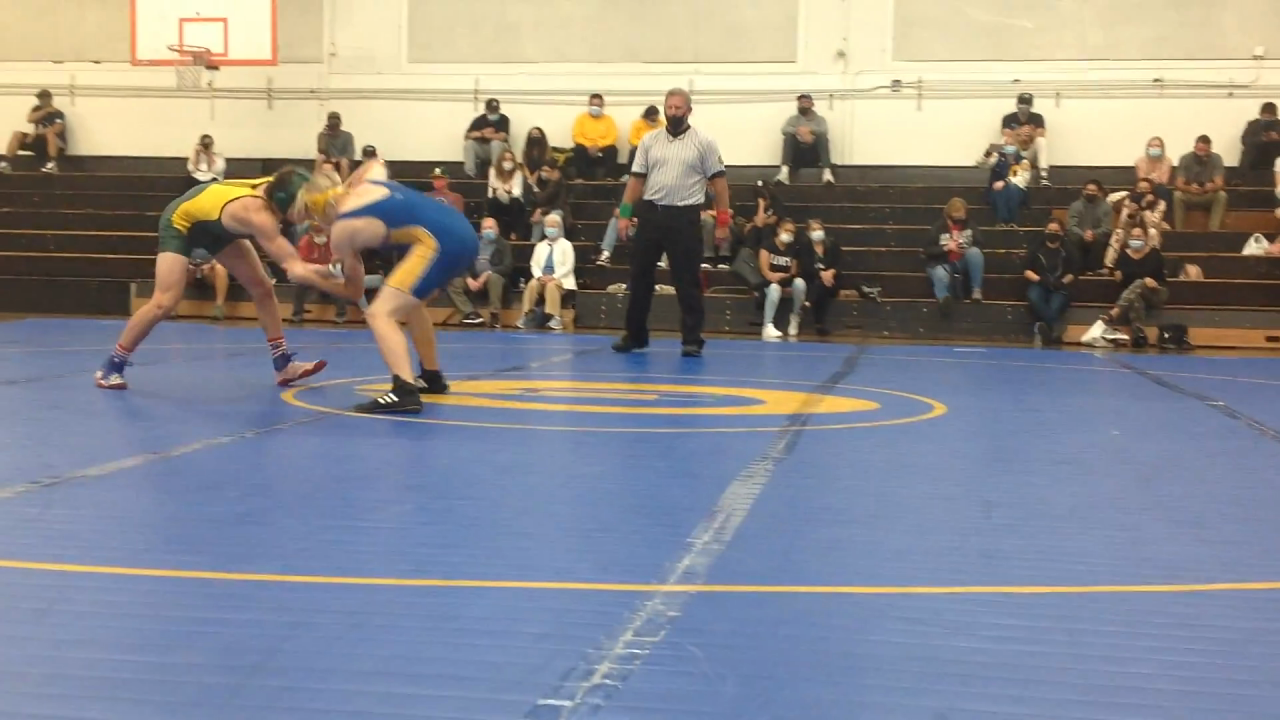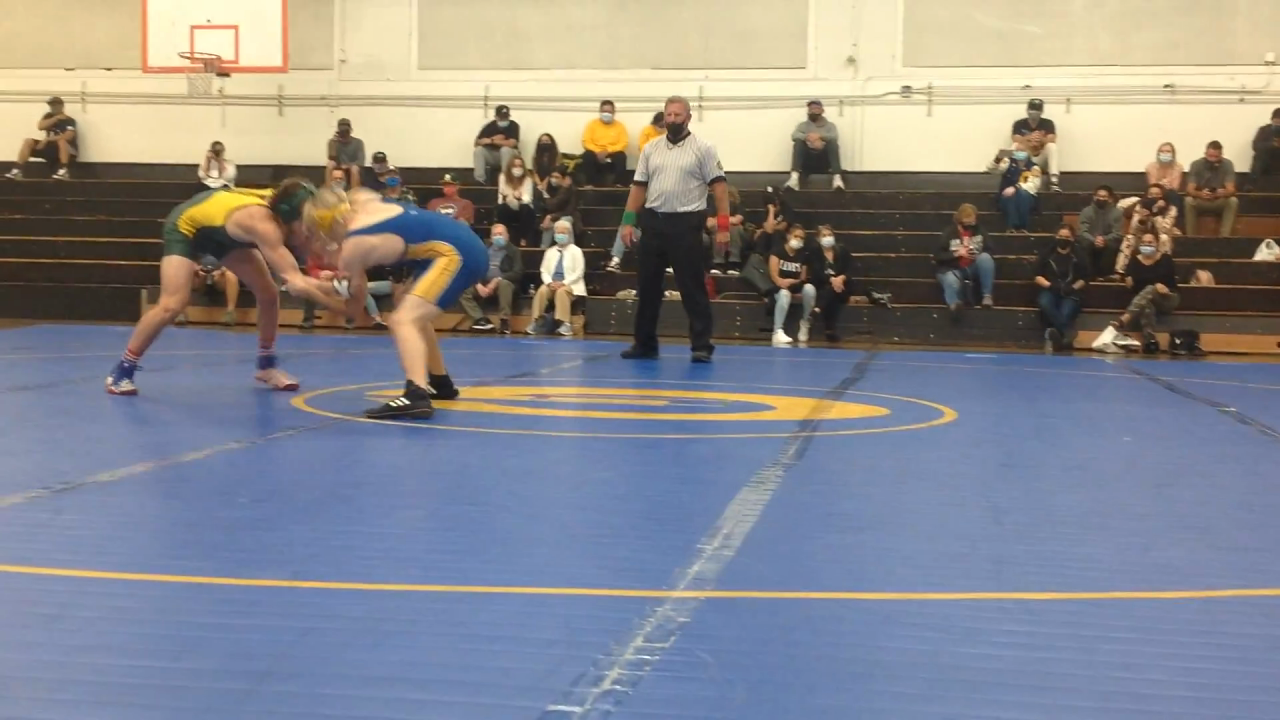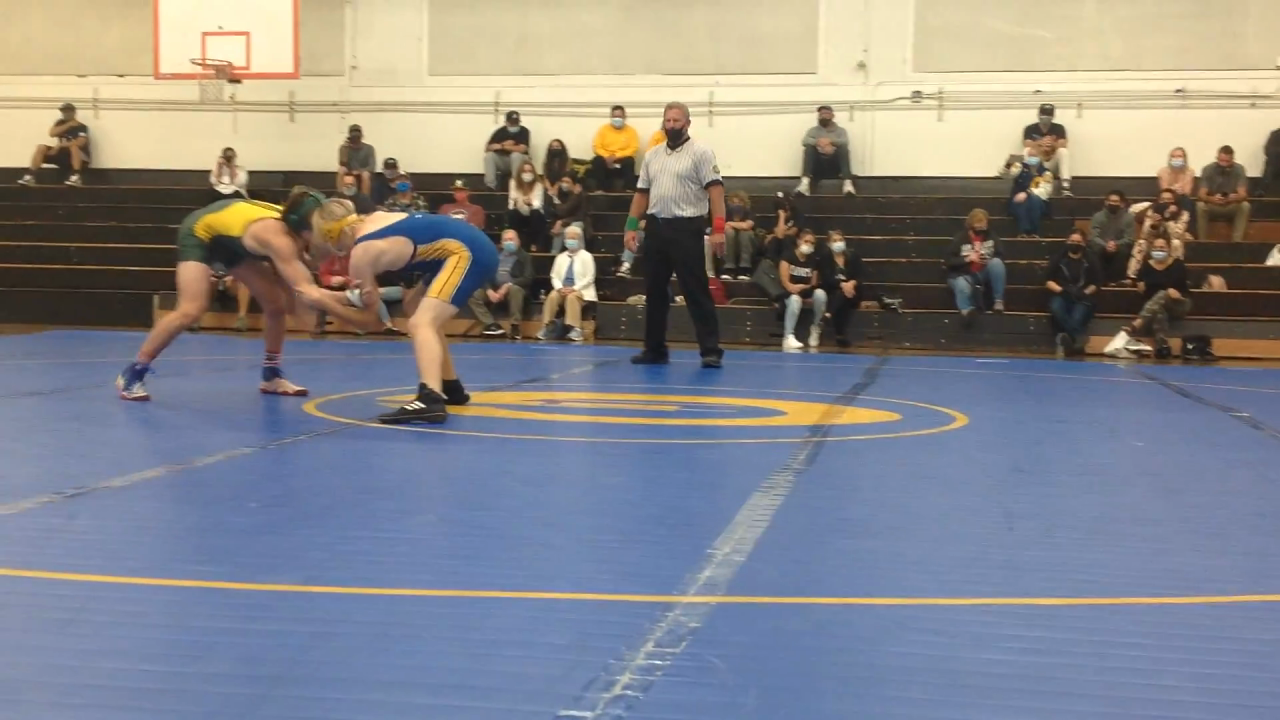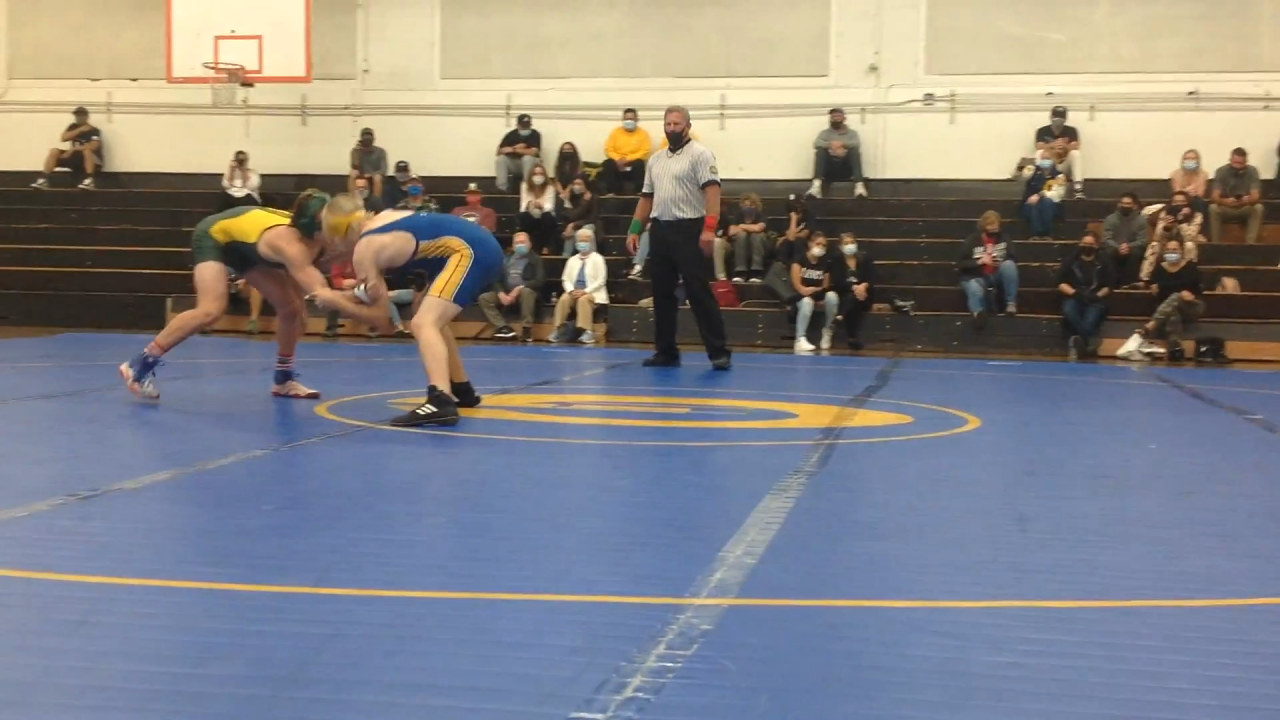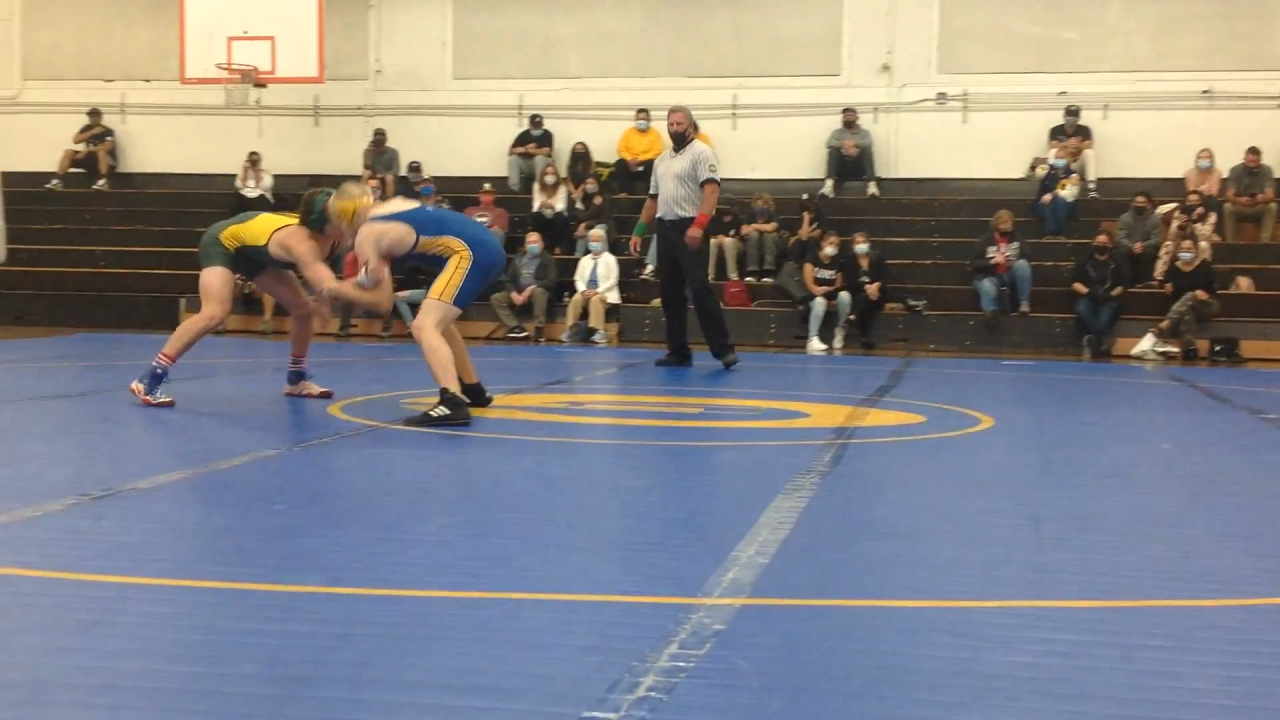
dt=0.1s
person 1, frame 1
left shoulder: (703, 142)
right shoulder: (649, 140)
left elbow: (719, 182)
right elbow: (636, 179)
left wrist: (723, 222)
right wrist: (624, 214)
left hip: (684, 217)
right hip: (651, 214)
left knee: (687, 280)
right knee: (641, 275)
left ankle: (692, 339)
right ankle: (635, 334)
person 1, frame 2
left shoulder: (703, 148)
right shoulder: (651, 148)
left elbow: (719, 187)
right elbow: (638, 187)
left wrist: (723, 226)
right wrist: (628, 222)
left hip: (686, 223)
right hip: (653, 222)
left knee: (693, 286)
right knee: (648, 284)
left ankle: (701, 345)
right ankle: (645, 343)
person 1, frame 3
left shoulder: (700, 152)
right shoulder: (652, 155)
left elbow: (715, 191)
right elbow: (642, 194)
left wrist: (718, 229)
right wrist: (631, 226)
left hip: (687, 228)
right hip: (656, 228)
left knee: (696, 289)
right knee: (655, 289)
left ankle: (711, 350)
right ankle: (655, 348)
person 1, frame 4
left shoulder: (700, 154)
right shoulder: (656, 159)
left elbow: (712, 192)
right elbow: (646, 198)
left wrist: (709, 228)
right wrist: (634, 230)
left hip: (688, 229)
right hip: (660, 231)
left knee: (698, 292)
right knee: (661, 293)
left ankle: (719, 351)
right ankle: (666, 351)
person 1, frame 5
left shoulder: (701, 153)
right shoulder: (661, 160)
left elbow: (711, 191)
right elbow: (653, 199)
left wrist: (699, 225)
right wrist: (639, 231)
left hip: (692, 231)
right hip: (666, 230)
left knee: (700, 288)
right knee: (670, 292)
left ankle: (724, 348)
right ankle: (678, 351)
person 2, frame 1
left shoulder: (275, 190)
right shoulder: (258, 213)
right elbow: (294, 268)
left hip: (214, 224)
right hip: (181, 220)
left knee: (262, 288)
right knee: (165, 302)
left ankle: (284, 364)
right ankle: (112, 366)
person 2, frame 2
left shoulder: (282, 202)
right shoulder: (262, 223)
right elbow: (293, 280)
left hip: (221, 229)
right hip: (187, 224)
left knee: (268, 293)
right knee: (172, 305)
left ankle: (266, 366)
right ankle: (122, 371)
person 2, frame 3
left shoulder: (294, 227)
right shoulder: (278, 237)
right elbow: (309, 292)
left hip: (231, 237)
right hip: (200, 232)
left knee: (277, 303)
right knee: (191, 311)
left ankle: (271, 376)
right ankle: (133, 374)
person 2, frame 4
left shoulder: (316, 240)
right shoulder: (291, 244)
right elbow: (324, 294)
right wrist: (369, 315)
left hip: (244, 244)
right hip: (214, 235)
left knee: (290, 308)
right knee: (210, 311)
left ankle: (283, 379)
right ankle: (141, 365)
person 2, frame 5
left shoulder: (331, 240)
right shoulder: (301, 241)
right elbow: (331, 287)
right wrist: (377, 299)
left hip: (254, 250)
right hip: (223, 242)
left knee: (305, 309)
right knee: (214, 315)
left ankle: (296, 380)
right ankle: (150, 379)
person 3, frame 1
left shoulder: (341, 231)
right shoulder: (366, 184)
left elbow: (354, 290)
right elbow: (377, 164)
left hip: (439, 241)
right hip: (463, 233)
left knee: (380, 314)
right knee: (405, 299)
left ankle: (405, 391)
right ankle: (432, 375)
person 3, frame 2
left shoulder: (352, 248)
right shoulder: (369, 205)
left elbow: (354, 308)
left hip: (455, 253)
right hip: (471, 246)
left knee: (403, 321)
right knee: (414, 310)
left ankle: (416, 396)
right ankle: (441, 383)
person 3, frame 3
left shoulder: (360, 254)
right shoulder: (375, 218)
left elbow: (371, 321)
left hip: (467, 252)
right hip: (477, 247)
left knee: (421, 324)
right knee: (416, 311)
left ankle: (429, 399)
right ankle: (451, 388)
person 3, frame 4
left shoulder: (364, 251)
right shoulder: (384, 217)
left elbow: (378, 313)
left hip: (470, 251)
right hip: (482, 245)
left knee: (423, 325)
right knee: (430, 314)
left ankle: (441, 402)
right ankle: (462, 390)
person 3, frame 5
left shoulder: (366, 236)
right shoulder: (394, 204)
left hip: (470, 254)
right hip: (489, 248)
left knee: (424, 327)
right knee: (437, 322)
left ankle: (452, 404)
right ankle: (474, 391)
